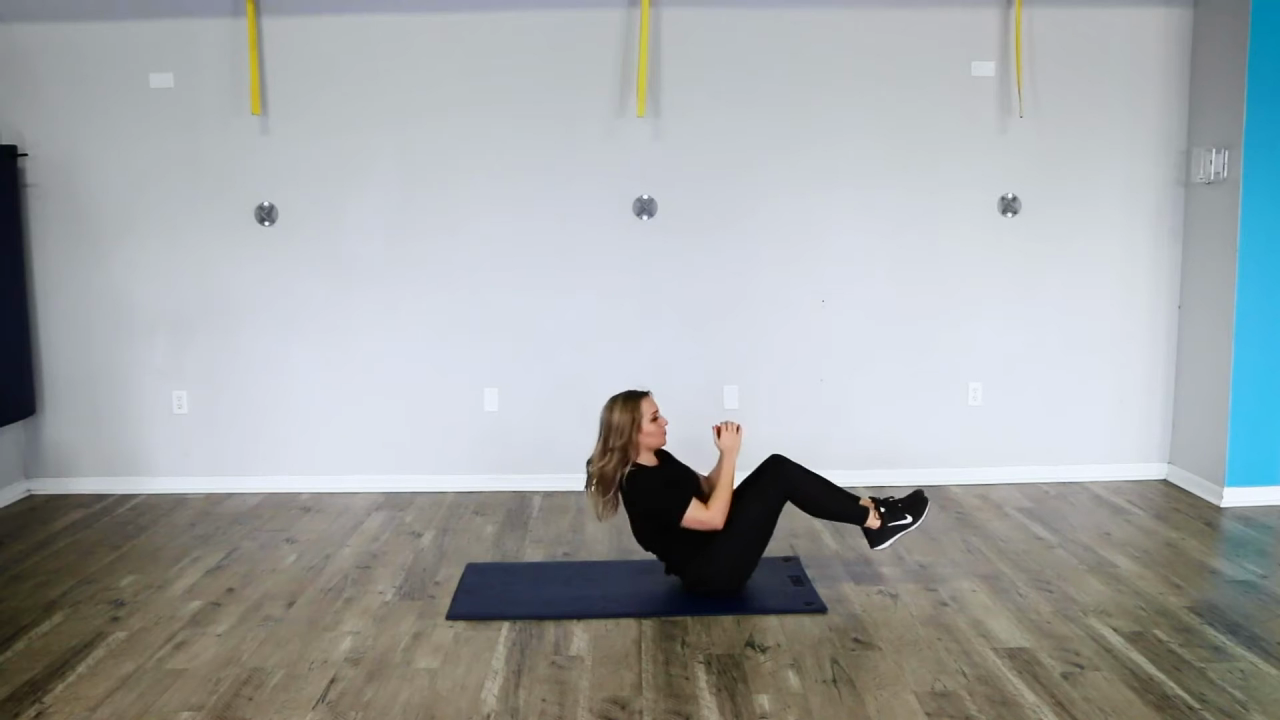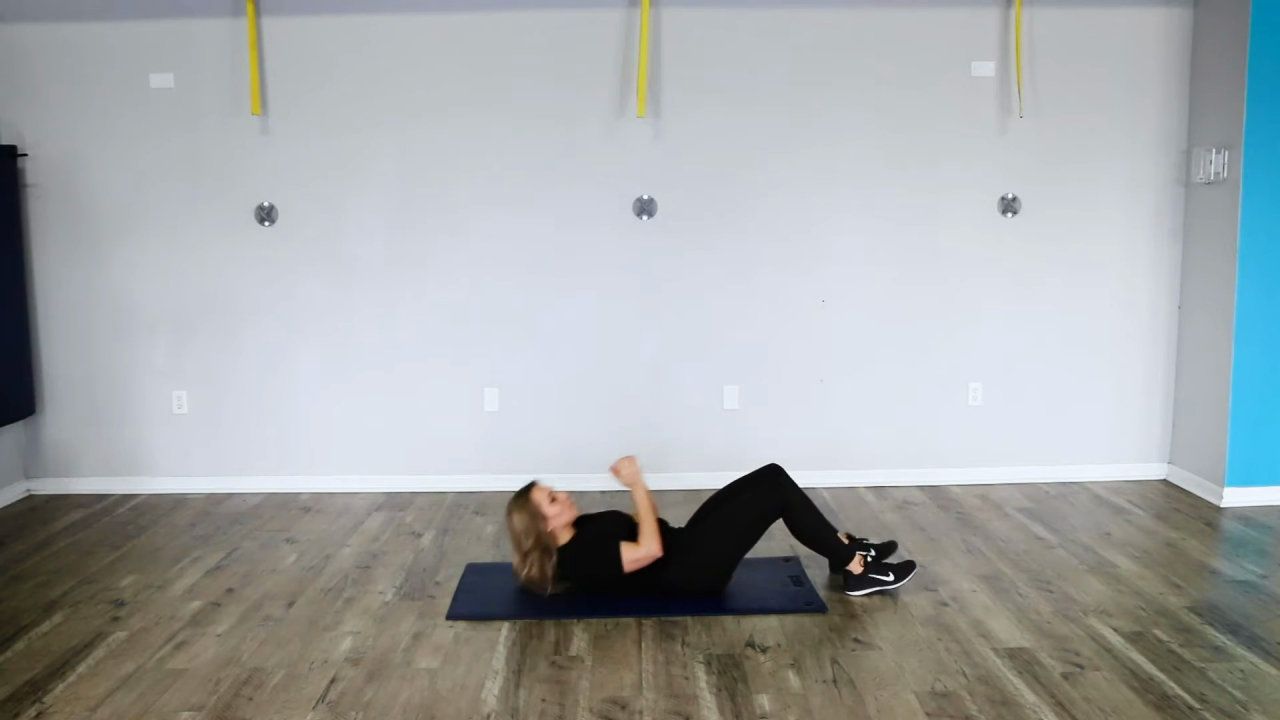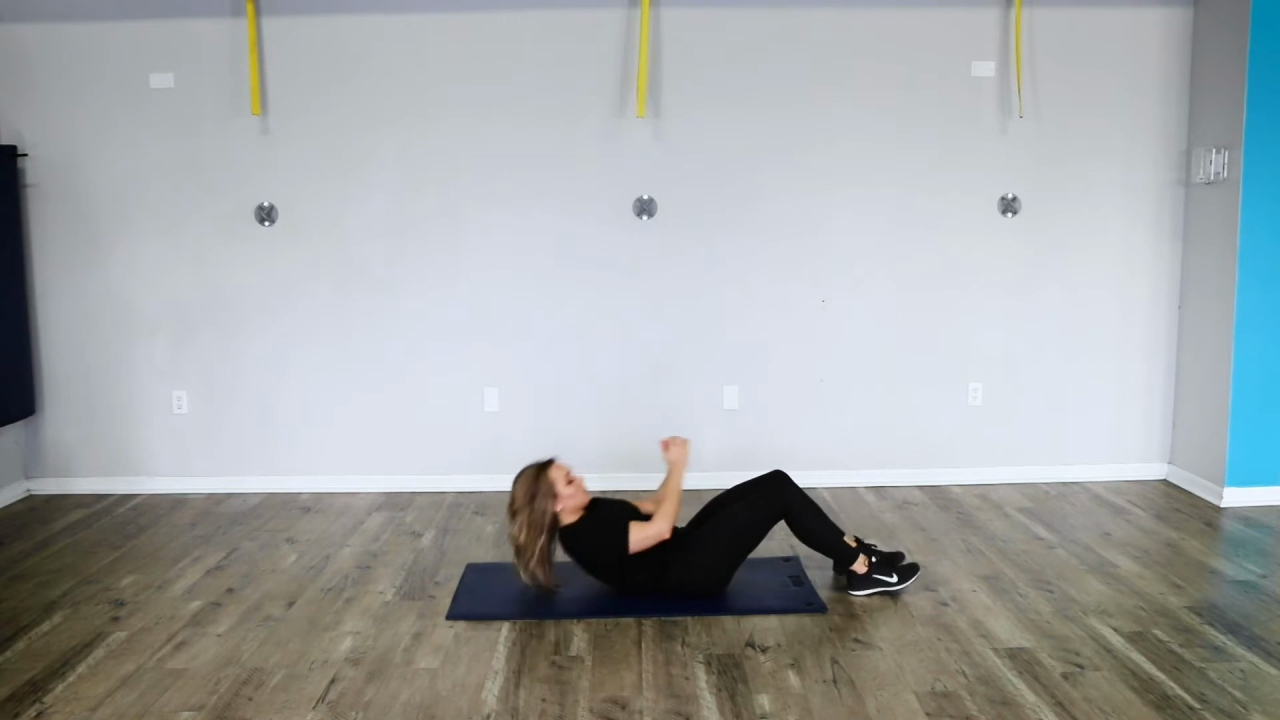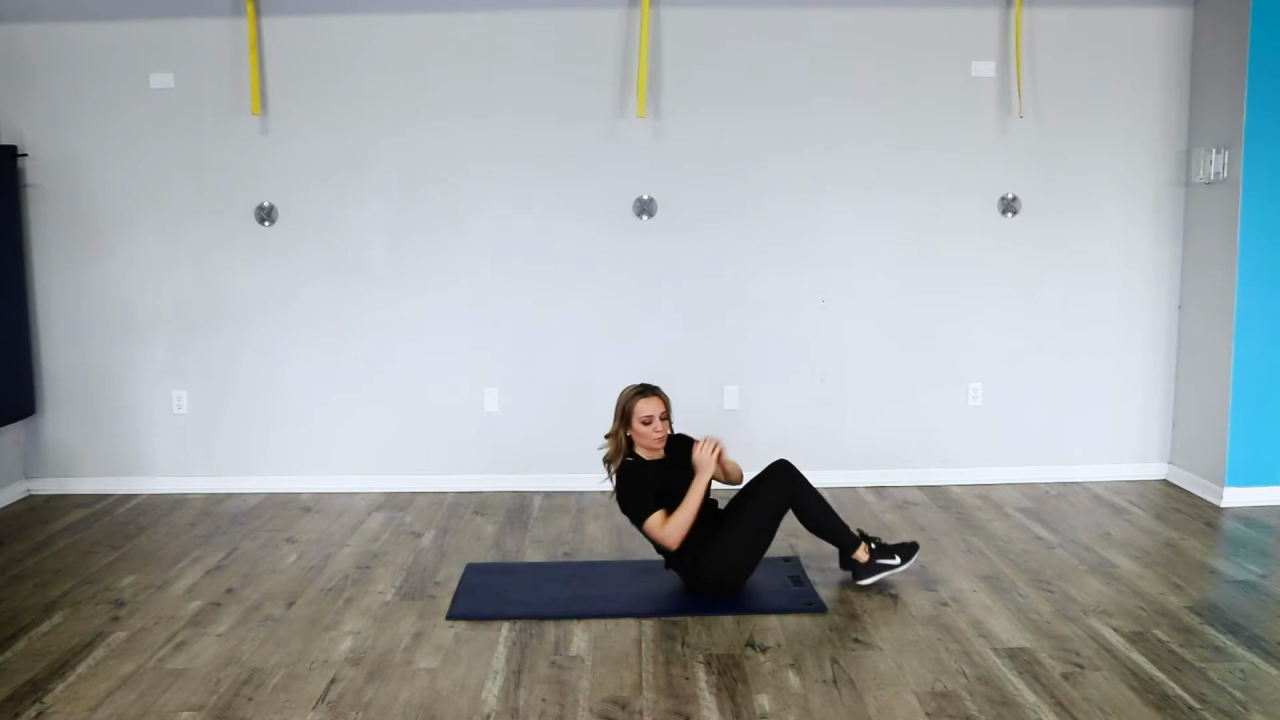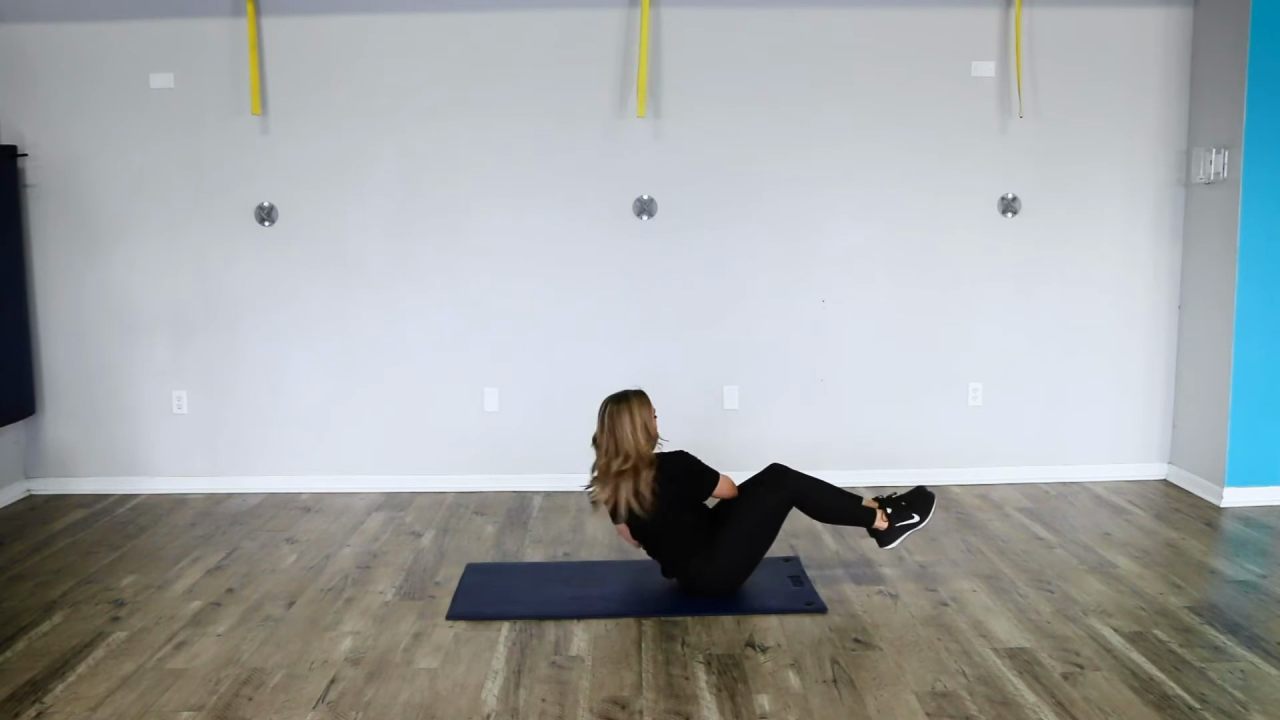
dt=1s
person 1, frame 1
left shoulder: (655, 461)
right shoulder: (644, 486)
left elbow: (706, 488)
right elbow: (715, 518)
left wrist: (725, 453)
right wrist: (730, 455)
left hip: (710, 547)
right hip: (712, 570)
left knee: (776, 465)
right knee: (781, 479)
left ankle: (872, 507)
right ankle: (876, 523)
person 1, frame 2
left shoulder: (581, 529)
right shoulder: (578, 556)
left elbow: (646, 525)
right elbow: (650, 551)
left wrist: (634, 487)
right wrist: (637, 486)
left hip: (683, 547)
right hip: (689, 571)
left knee: (772, 476)
right knee: (778, 493)
left ankle: (847, 547)
right ankle: (857, 571)
person 1, frame 3
left shoulder: (588, 516)
right shoulder: (586, 538)
left elbow: (651, 509)
right elbow: (661, 529)
left wrist: (673, 467)
right wrist: (676, 469)
left hip: (687, 546)
right hip: (691, 571)
left knee: (776, 481)
right knee: (780, 497)
left ankle: (850, 548)
right ankle: (862, 571)
person 1, frame 4
left shoulder: (677, 445)
right shoulder: (632, 479)
left elbow: (735, 477)
right elbow: (671, 538)
left wrist: (719, 460)
right wrist: (702, 475)
left hip: (719, 536)
right hip: (708, 569)
left knee: (782, 471)
right knee: (784, 485)
left ankle: (856, 548)
right ankle: (863, 558)
person 1, frame 5
left shoulder: (613, 483)
right shoulder: (675, 467)
left elbow: (633, 538)
right elbow: (730, 490)
left hip: (697, 557)
right hip: (711, 570)
left knee: (777, 474)
right knee: (788, 488)
left ankle: (873, 507)
right ankle: (882, 522)
